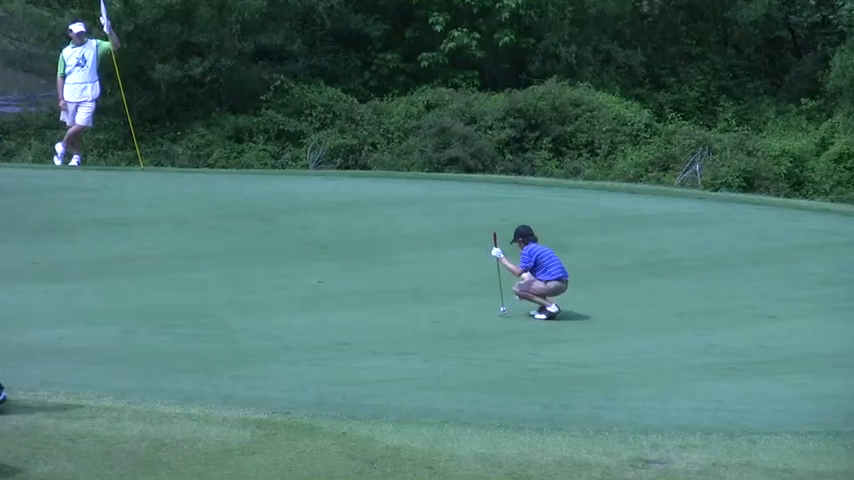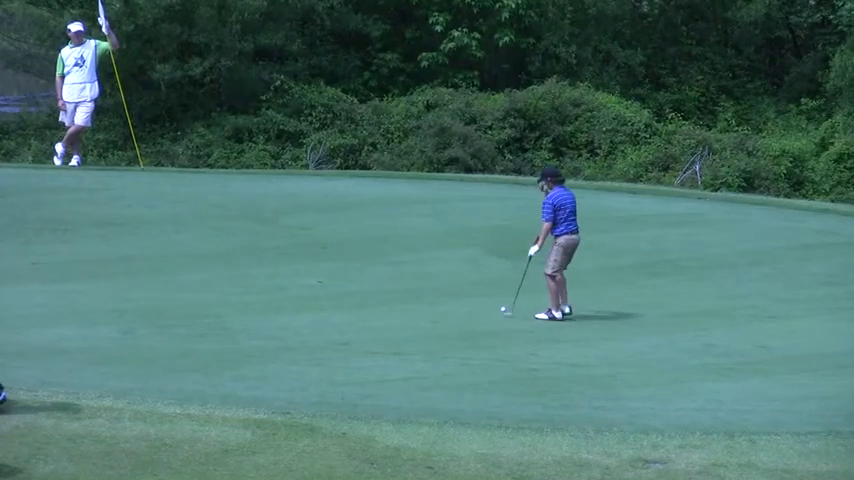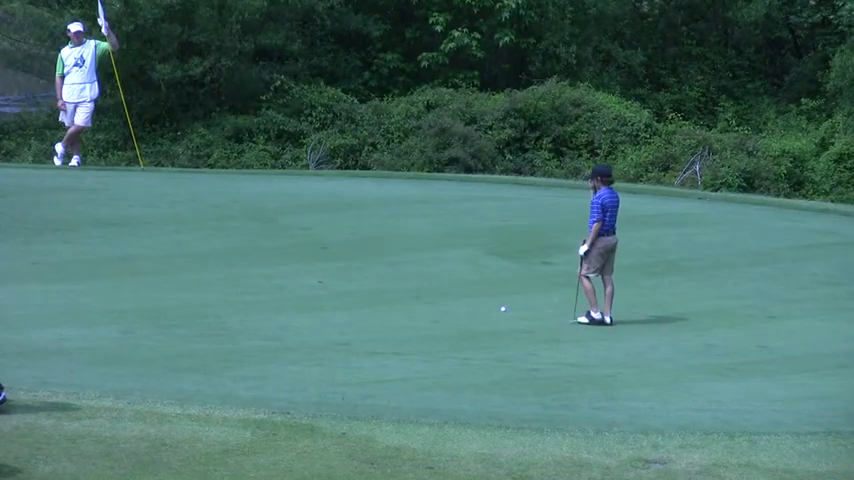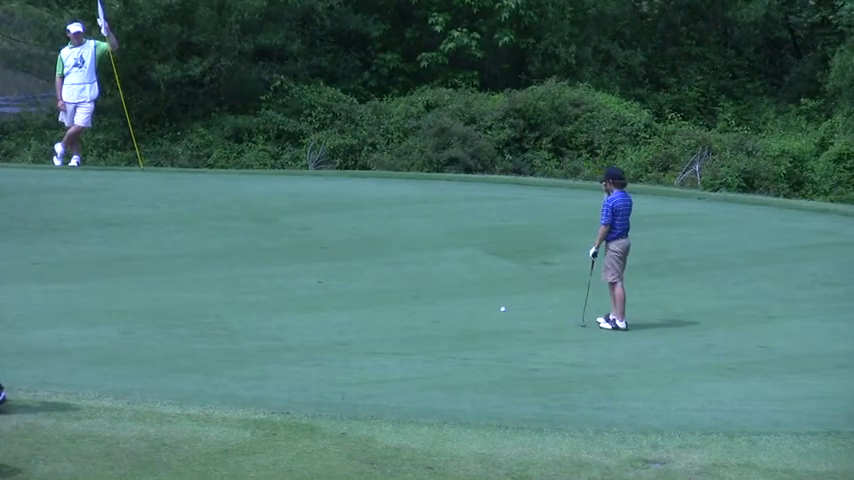
dt=0.7s
person 1, frame 1
left shoulder: (95, 45)
right shoulder: (65, 52)
left elbow: (115, 46)
right elbow: (60, 77)
left wrist: (109, 31)
right wrist: (60, 98)
left hip: (88, 96)
right hip: (70, 97)
left knee: (80, 126)
right knee: (72, 128)
left ankle: (62, 146)
right ankle: (76, 156)
person 1, frame 2
left shoulder: (93, 45)
right shoulder: (64, 52)
left elbow: (114, 46)
right elbow: (59, 77)
left wrist: (108, 31)
right wrist: (59, 98)
left hip: (87, 96)
right hip: (68, 97)
left knee: (80, 126)
right knee: (72, 128)
left ankle: (62, 146)
right ankle: (76, 156)
person 1, frame 3
left shoulder: (93, 46)
right shoulder: (64, 52)
left elbow: (114, 47)
right elbow: (59, 77)
left wrist: (107, 32)
right wrist: (59, 98)
left hip: (86, 97)
right hip: (68, 97)
left knee: (80, 127)
right knee: (72, 128)
left ankle: (62, 146)
right ankle: (76, 156)
person 1, frame 4
left shoulder: (93, 46)
right shoulder: (64, 53)
left elbow: (114, 47)
right elbow: (59, 77)
left wrist: (107, 32)
right wrist: (59, 99)
left hip: (86, 97)
right hip: (68, 97)
left knee: (79, 127)
right knee: (71, 128)
left ankle: (61, 147)
right ankle: (76, 156)
person 2, frame 1
left shoulder: (528, 250)
right shoulder: (541, 248)
left elbow: (518, 272)
left wrist: (501, 257)
right wrist: (526, 294)
left hip: (554, 285)
right hip: (562, 284)
left knee: (517, 288)
right knee: (526, 276)
left ankle: (551, 306)
right ankle: (547, 305)
person 2, frame 2
left shoulder: (550, 198)
right shoulder: (569, 193)
left elbow: (547, 224)
left wrist: (538, 245)
left hip: (562, 239)
right hip: (574, 237)
left knee: (551, 274)
right knee: (558, 272)
left ankle: (555, 311)
right ankle: (564, 305)
person 2, frame 3
left shoulder: (598, 198)
right shoulder: (614, 195)
left elbow: (597, 224)
left wrist: (587, 245)
right wrist: (593, 190)
left hip: (600, 241)
right hip: (611, 239)
left knee: (584, 274)
right knee: (606, 277)
left ankle: (595, 312)
right ankle: (606, 315)
person 2, frame 4
left shoulder: (610, 201)
right shoulder: (627, 198)
left elbow: (605, 227)
left wrist: (595, 247)
right wrist: (607, 193)
left hip: (614, 243)
right hip: (624, 241)
left knee: (616, 282)
right knee: (614, 280)
left ankle: (620, 321)
right ankle: (614, 315)
